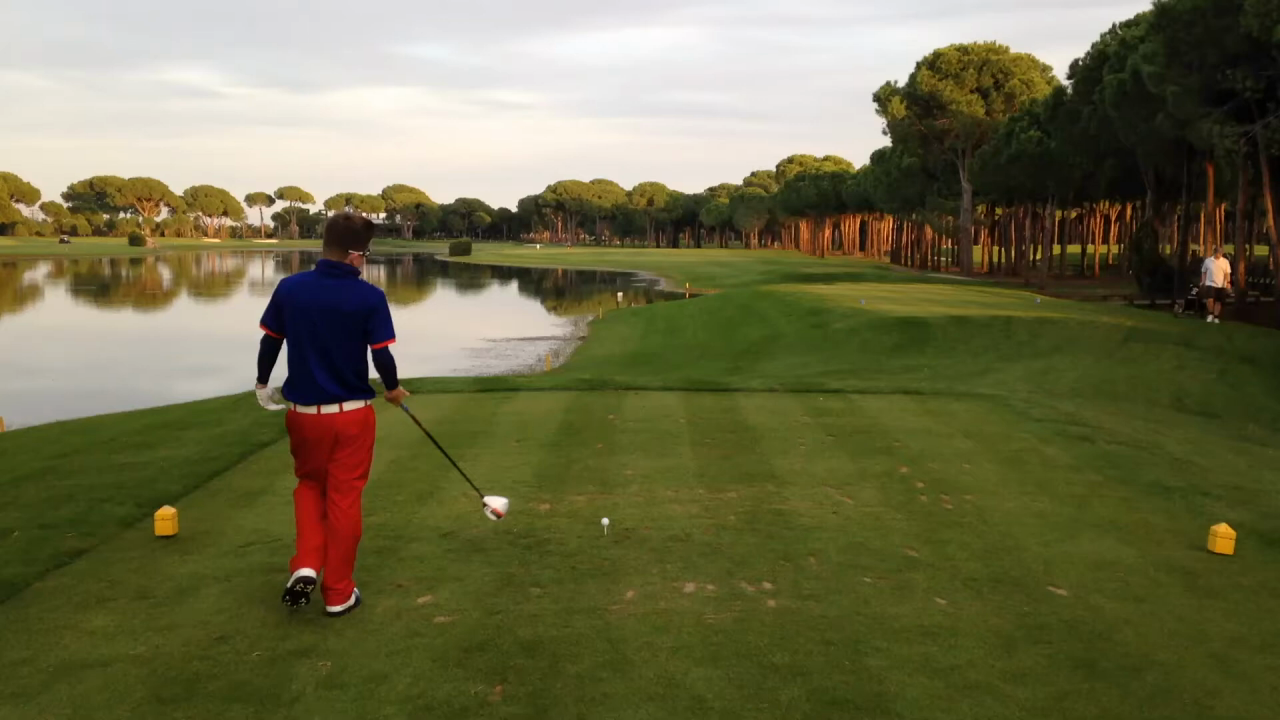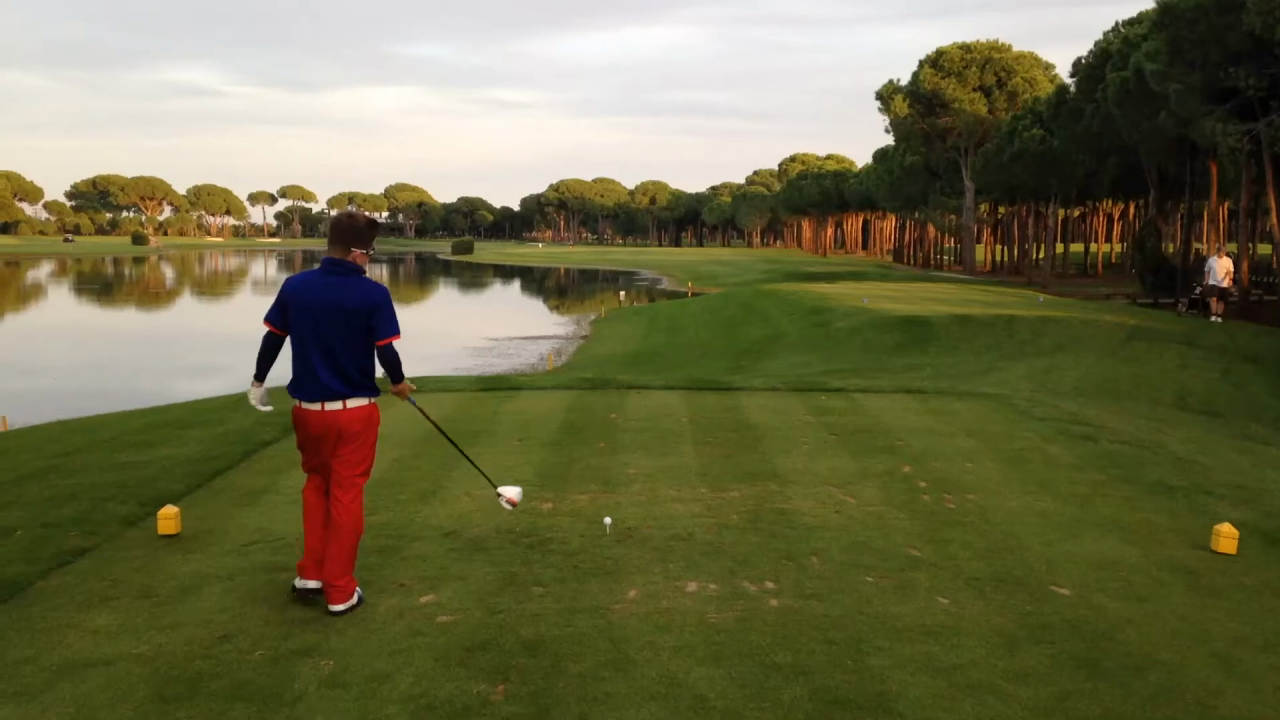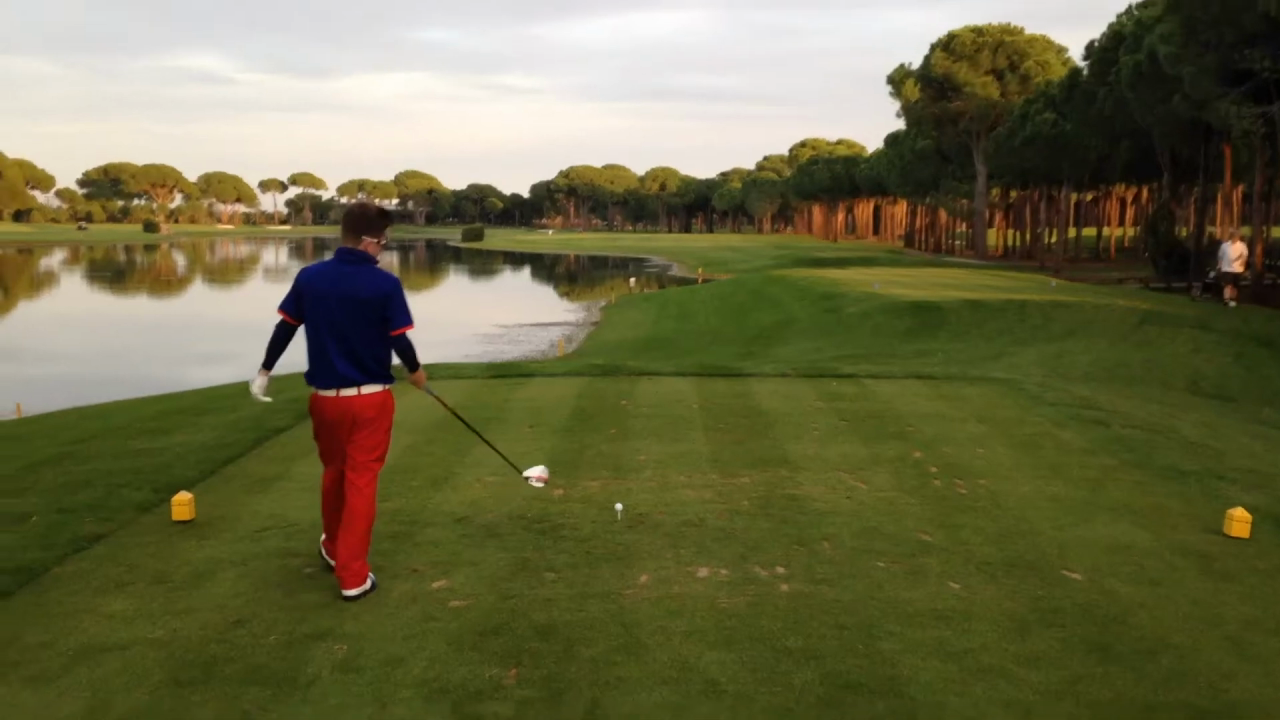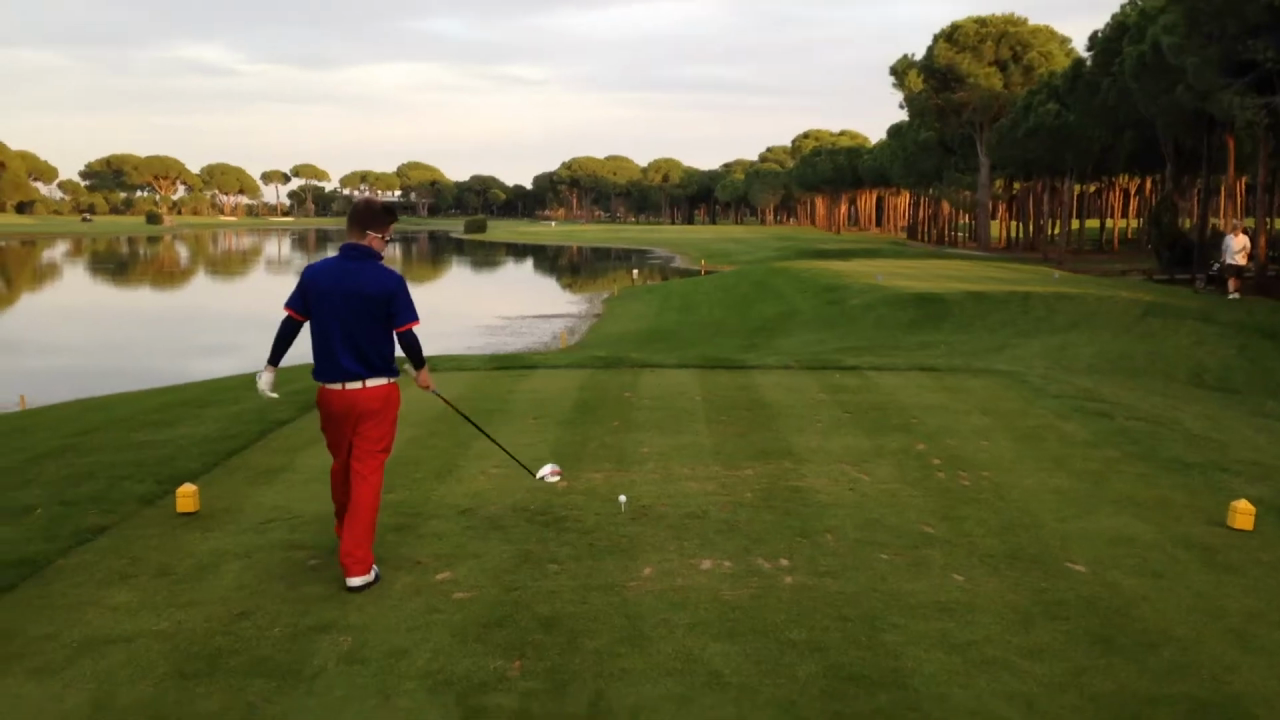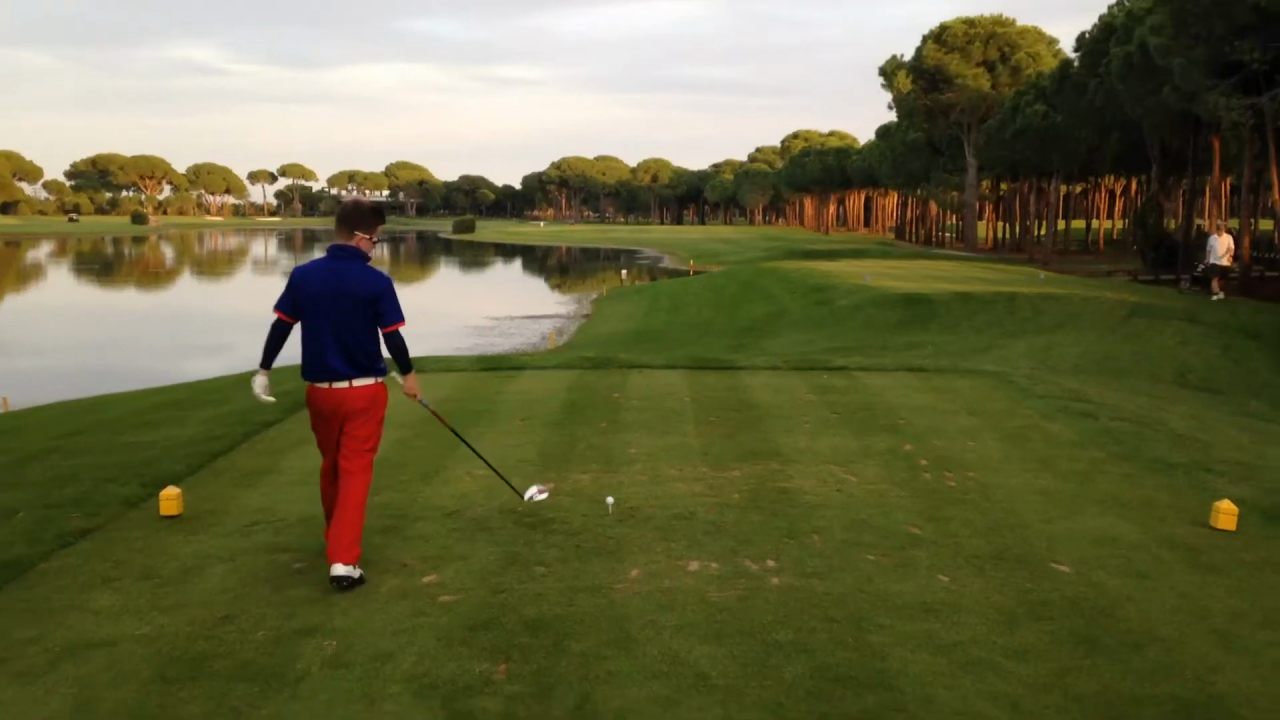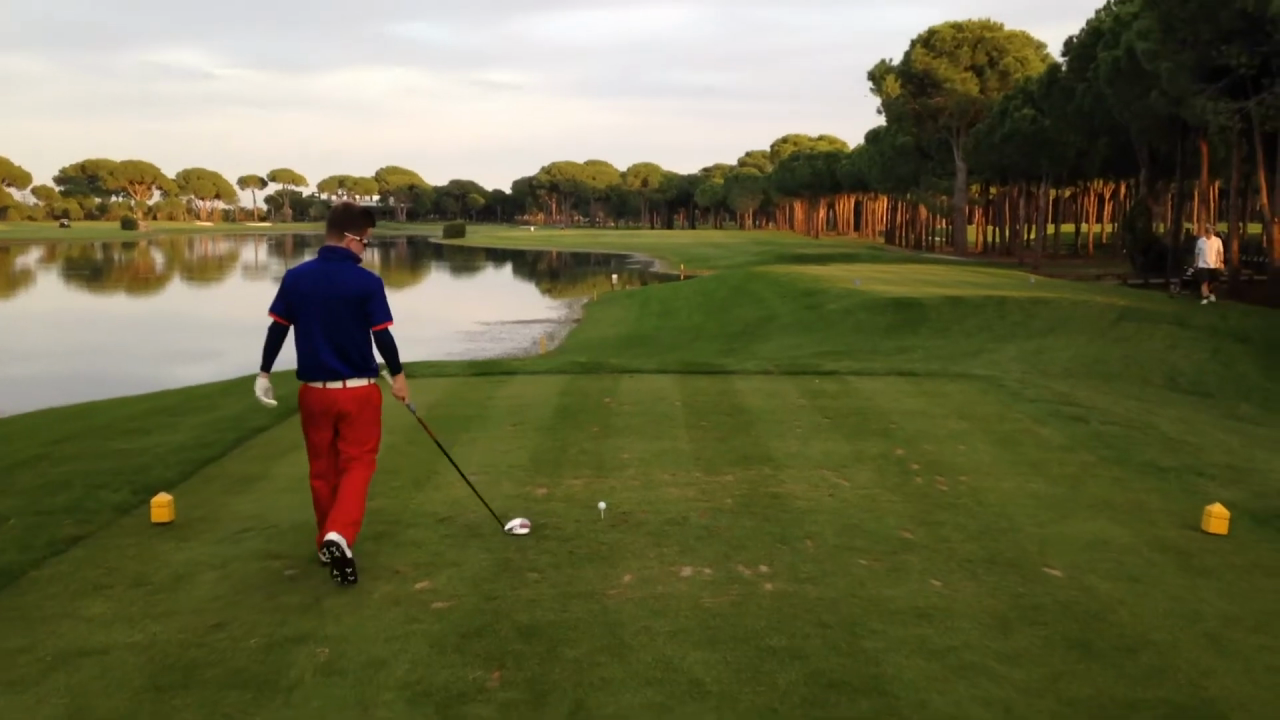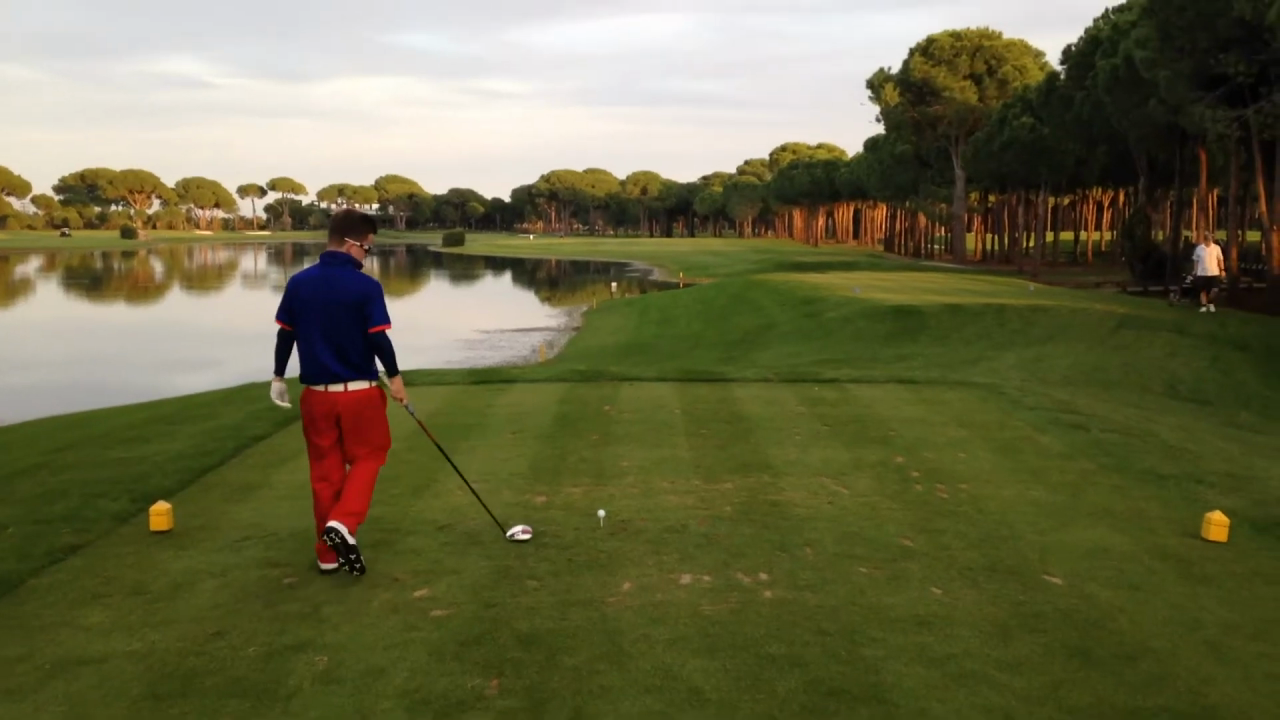
dt=0.1s
person 1, frame 1
left shoulder: (290, 289)
right shoulder: (369, 297)
left elbow: (270, 340)
right elbow: (382, 355)
left wrist: (263, 382)
right wrist: (393, 388)
left hip: (303, 412)
right hip: (351, 414)
left knee: (311, 488)
right knee: (344, 498)
left ankle: (306, 568)
right ankle: (338, 593)
person 1, frame 2
left shoulder: (294, 287)
right shoulder: (374, 294)
left elbow: (273, 338)
right elbow: (387, 352)
left wrist: (258, 381)
right wrist: (399, 382)
left hip: (309, 409)
right hip: (356, 411)
left knee: (317, 483)
right knee: (347, 495)
left ankle: (312, 572)
right ankle: (340, 591)
person 1, frame 3
left shoulder: (309, 277)
right shoulder: (386, 284)
left elbow: (285, 326)
right elbow: (399, 339)
left wrist: (265, 370)
right wrist: (415, 370)
left hip: (325, 397)
right hip: (371, 398)
left knee: (334, 473)
right knee: (361, 482)
left ankle: (333, 547)
right ankle: (353, 576)
person 1, frame 4
left shoulder: (314, 274)
right shoulder: (390, 281)
left elbow: (291, 322)
right elbow: (406, 335)
left wrist: (270, 367)
right wrist: (420, 370)
left hip: (332, 390)
right hip: (377, 391)
left knee: (342, 463)
right knee: (366, 473)
left ankle: (347, 533)
right ankle: (358, 566)
person 1, frame 5
left shoulder: (302, 275)
right shoulder: (377, 282)
left elbow: (281, 326)
right elbow: (393, 336)
left wrist: (264, 369)
right wrist: (408, 373)
left hip: (320, 389)
right hip: (364, 390)
left knee: (331, 465)
right knee: (355, 470)
left ankle: (337, 540)
right ankle: (344, 558)
person 1, frame 6
left shoulder: (295, 277)
right shoulder: (367, 282)
left elbow: (277, 328)
right elbow: (382, 336)
left wrist: (264, 373)
right wrist: (398, 375)
left hip: (313, 390)
right hip: (358, 391)
left knee: (322, 469)
right knee: (357, 466)
left ankle: (327, 540)
right ankle: (339, 536)
person 1, frame 7
left shoulder: (298, 283)
right shoulder: (366, 286)
left elbow: (284, 335)
right elbow: (379, 338)
left wrist: (278, 377)
right wrist: (394, 378)
left hip: (316, 393)
right hip: (359, 392)
left knee: (324, 471)
right knee: (367, 459)
left ankle: (328, 550)
right ankle: (341, 524)
